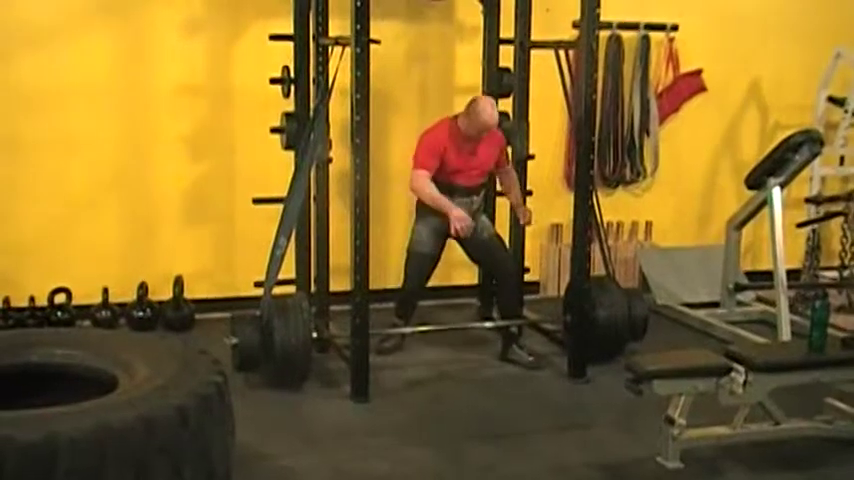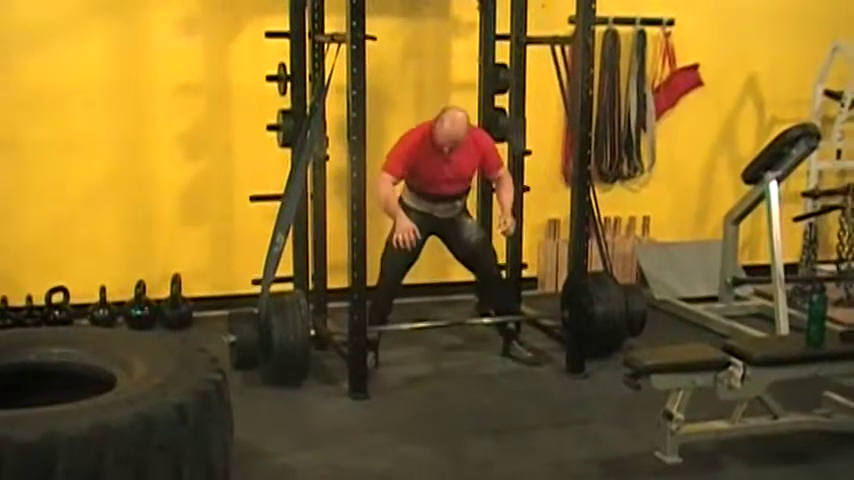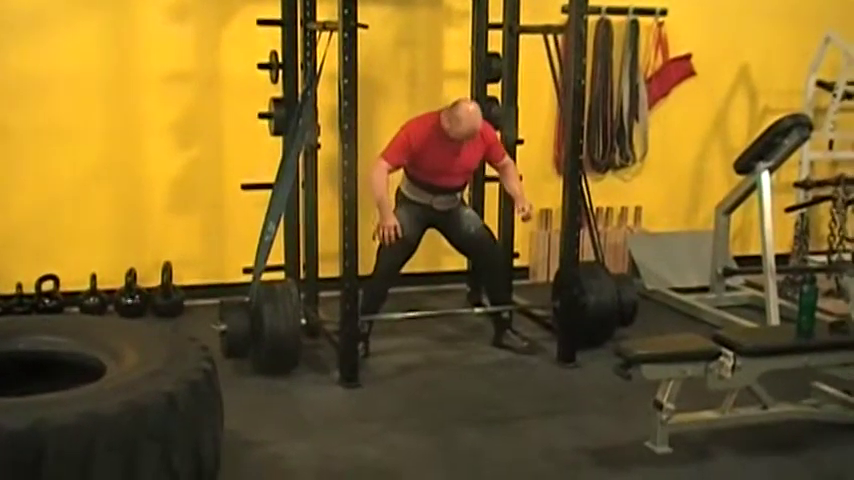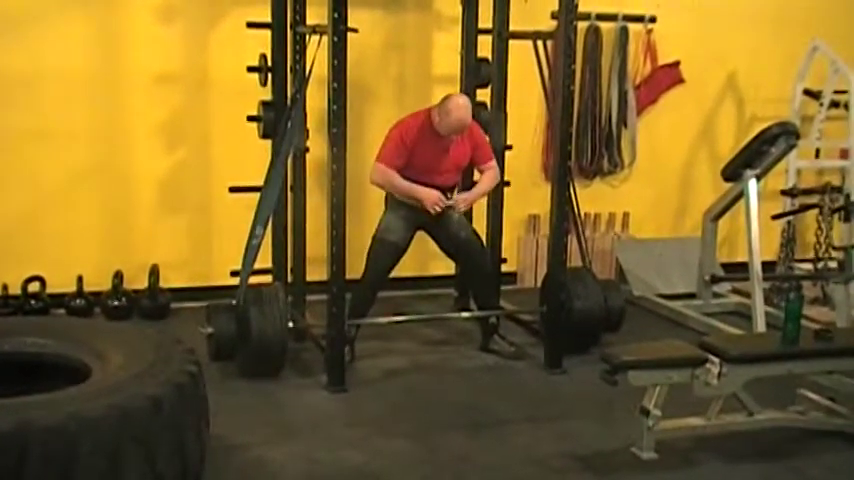
dt=0.7s
person 1, frame 1
left shoulder: (496, 137)
right shoulder: (437, 135)
left elbow: (505, 171)
right elbow: (418, 181)
left wrist: (518, 205)
right wrist: (450, 209)
left hip: (471, 214)
right hip: (434, 212)
left knee: (507, 270)
right knee: (415, 276)
left ankle: (511, 342)
right ankle: (398, 329)
person 1, frame 2
left shoulder: (481, 141)
right shoulder: (413, 141)
left elbow: (502, 177)
right elbow: (384, 183)
left wrist: (506, 211)
right wrist: (399, 219)
left hip: (455, 213)
right hip: (415, 212)
left knee: (489, 268)
right knee: (391, 273)
left ankle: (511, 338)
right ankle: (370, 343)
person 1, frame 3
left shoulder: (484, 132)
right shoulder: (417, 130)
left elbow: (505, 165)
right elbow: (380, 169)
left wrist: (519, 197)
right wrist: (385, 212)
left hip: (453, 205)
right hip: (414, 203)
left knee: (493, 256)
right knee: (387, 263)
left ankle: (504, 328)
right ankle: (361, 333)
person 1, frame 4
left shoulder: (472, 132)
right shoulder: (408, 128)
left elbow: (492, 171)
right elbow: (378, 174)
left wrist: (473, 194)
right wrist: (421, 193)
left hip: (445, 206)
right hip: (404, 205)
left knee: (481, 263)
right knee: (376, 269)
left ankle: (490, 333)
right ankle: (346, 337)
